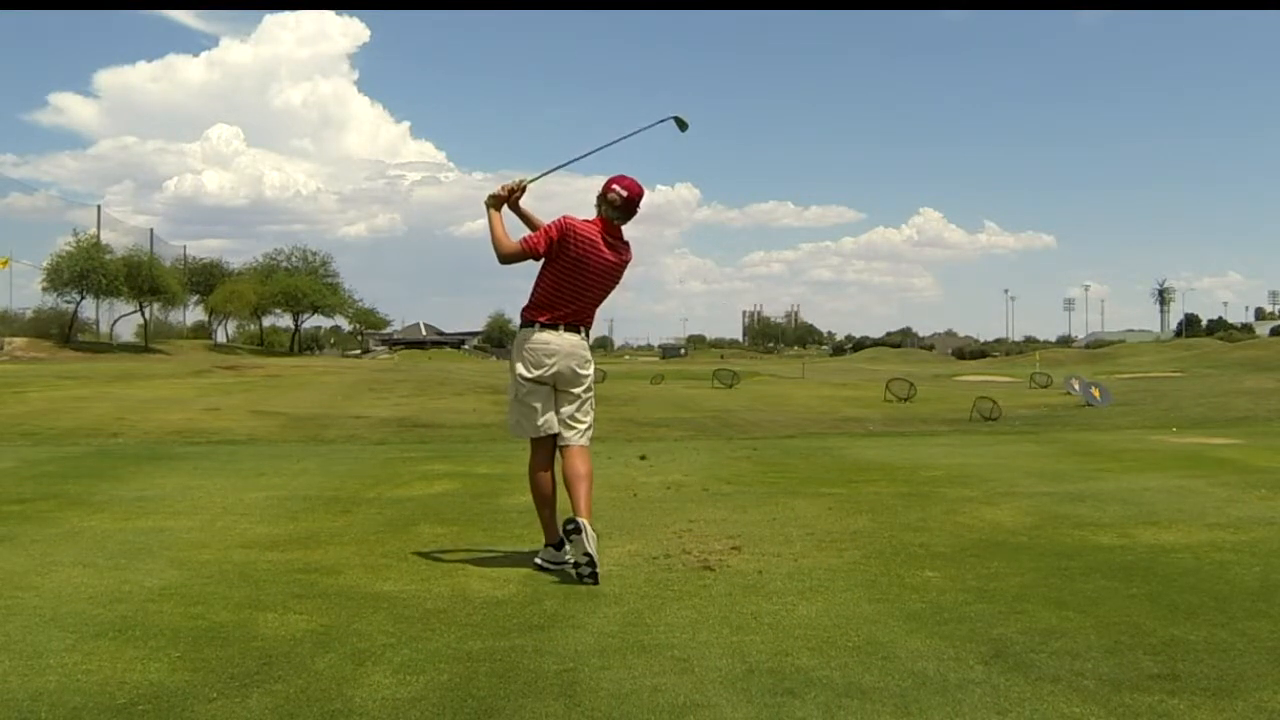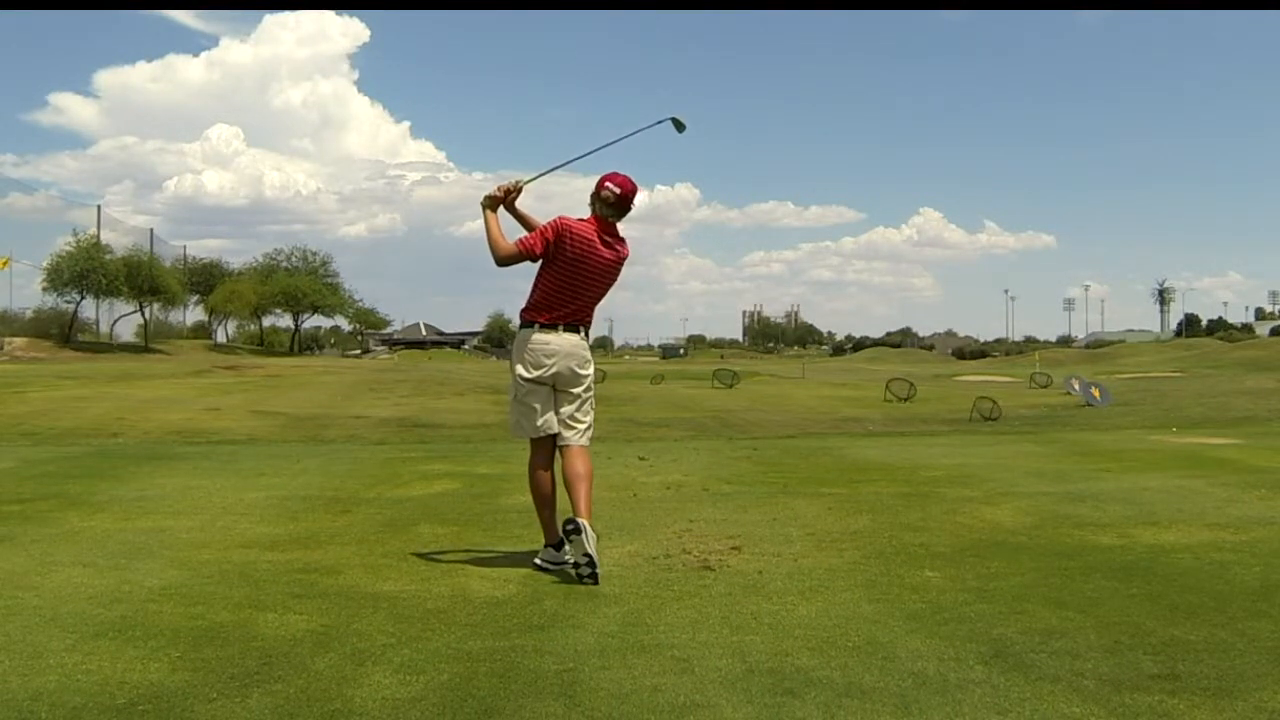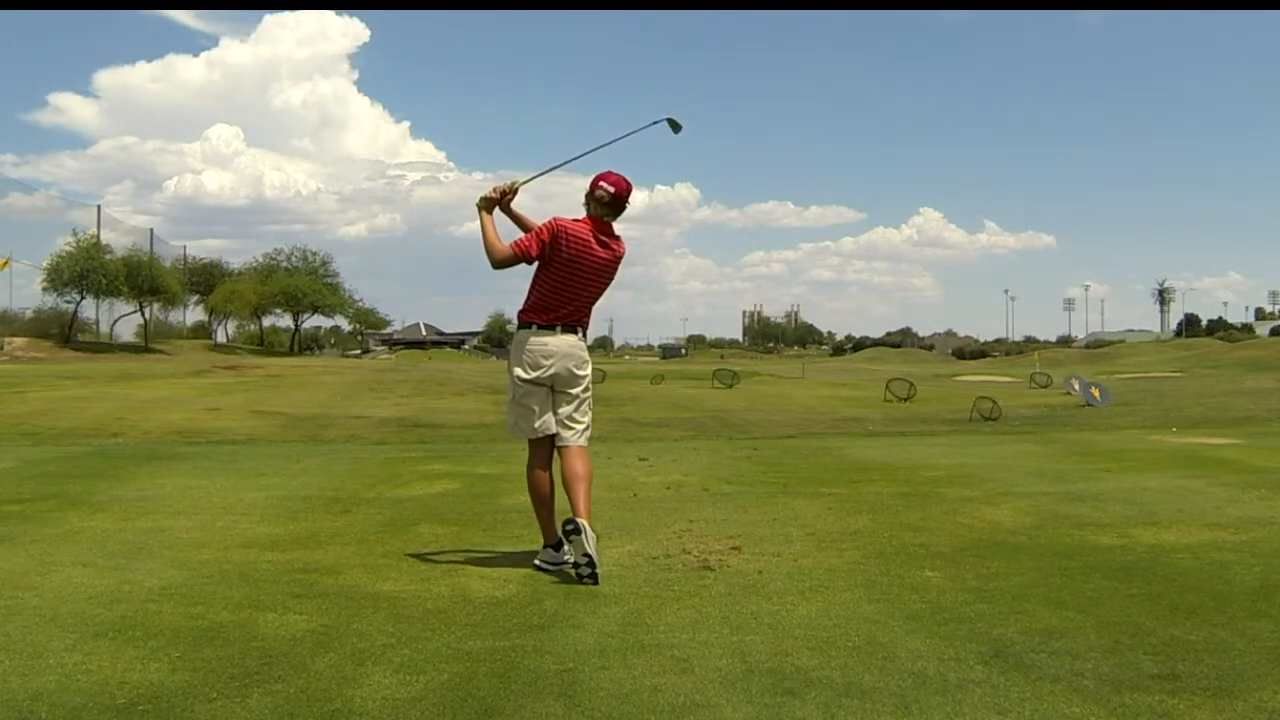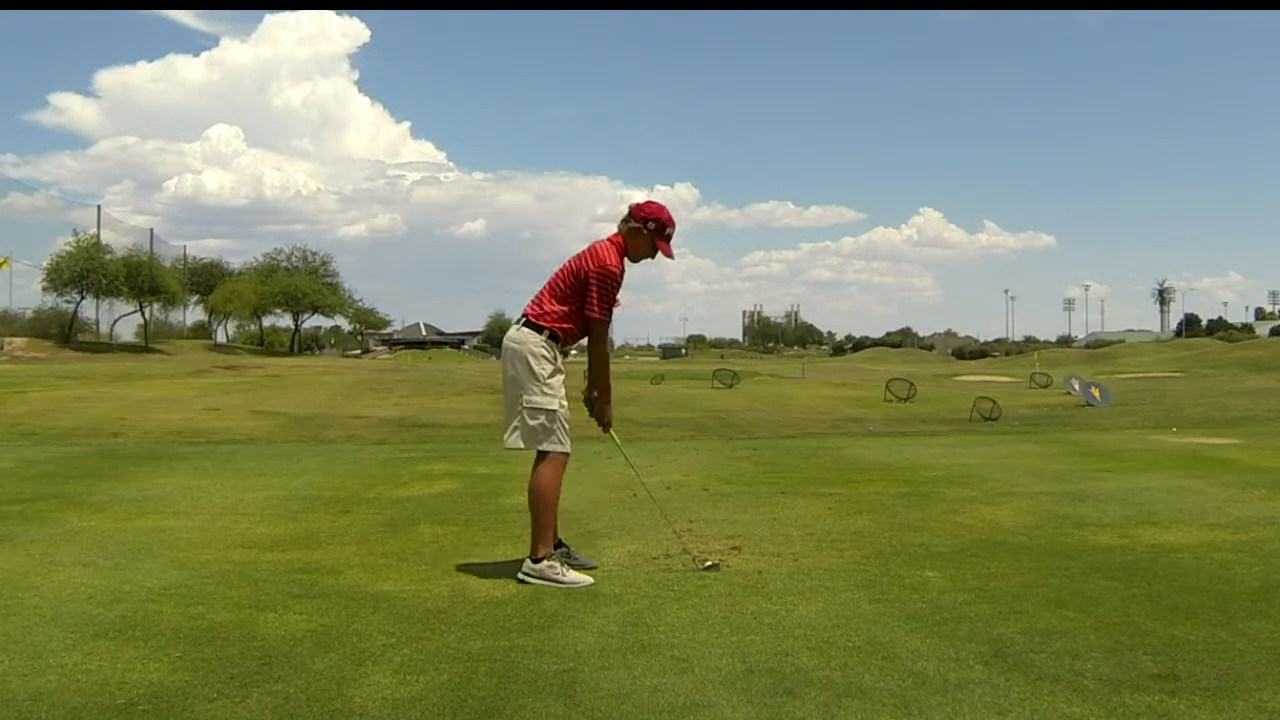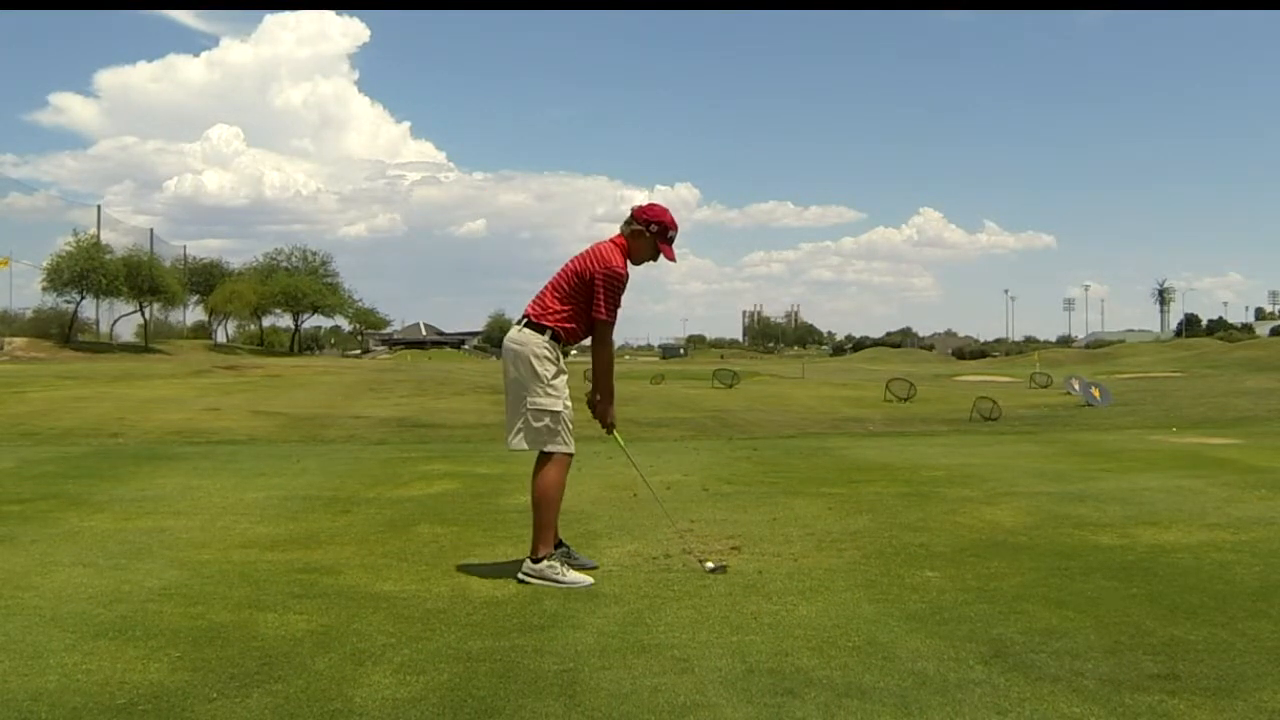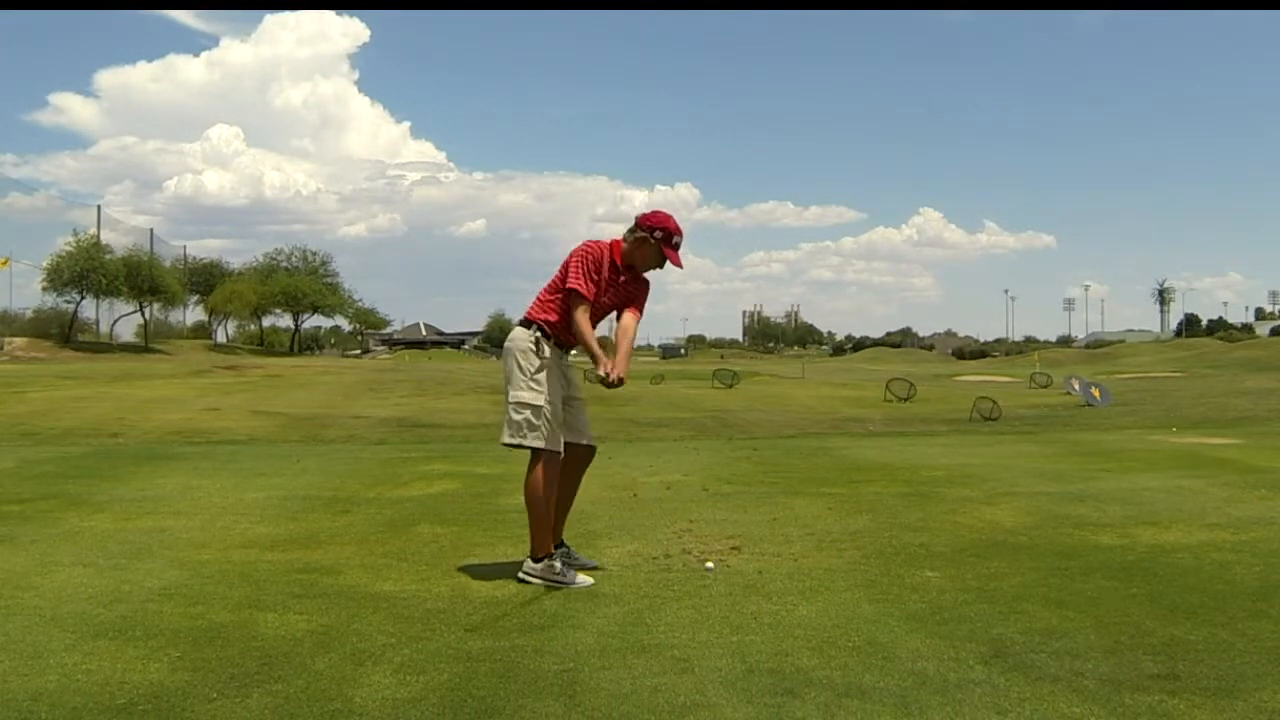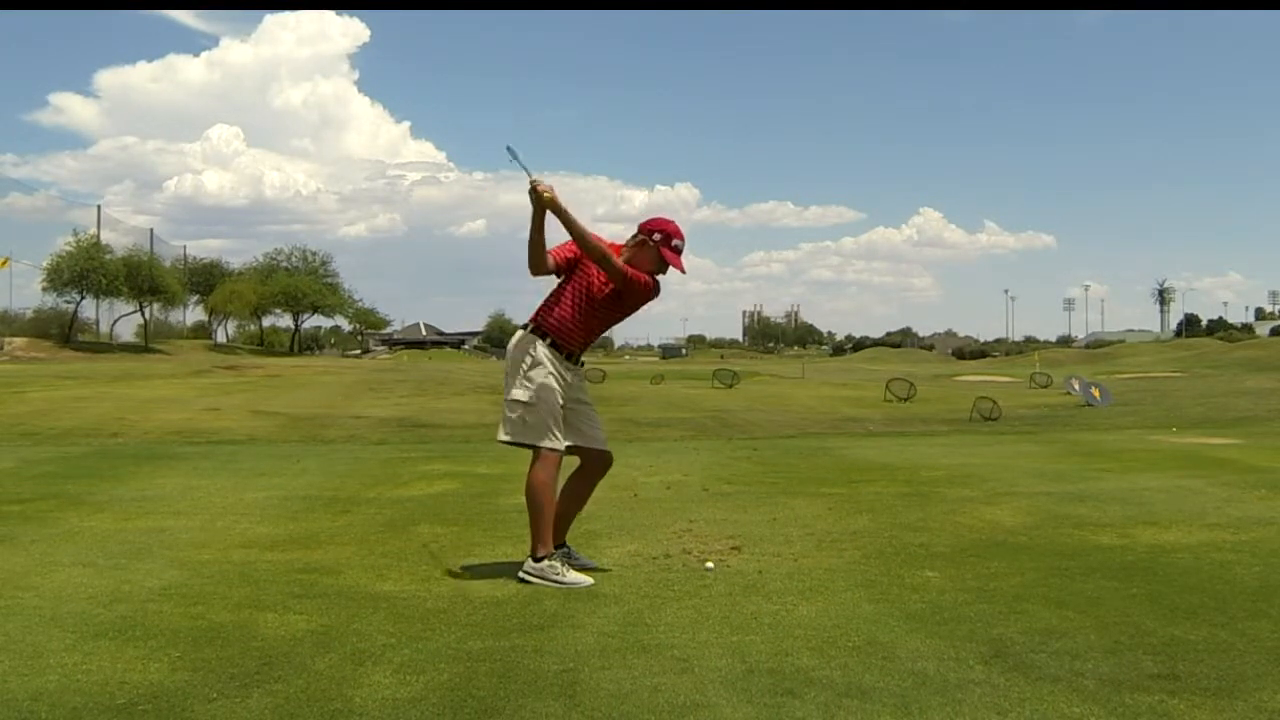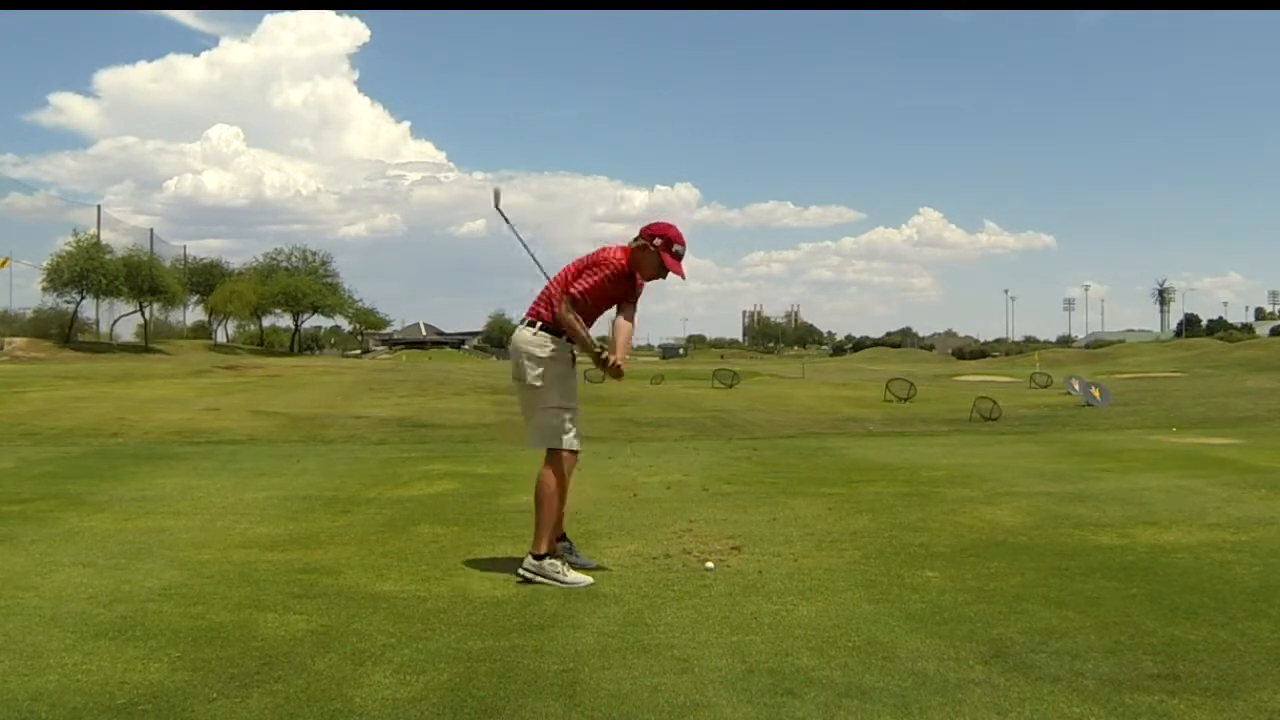
dt=0.3s
person 1, frame 1
left shoulder: (571, 228)
right shoulder: (623, 254)
left elbow: (506, 253)
left wrist: (495, 210)
right wrist: (518, 209)
left hip: (535, 341)
right hip: (576, 346)
left knee: (542, 445)
right knee: (575, 442)
left ankle: (553, 544)
right ankle: (581, 521)
person 1, frame 2
left shoulder: (567, 228)
right shoulder: (620, 251)
left elbow: (503, 255)
left wrist: (491, 211)
right wrist: (514, 210)
left hip: (535, 343)
right hip: (576, 347)
left knee: (542, 446)
right knee: (575, 442)
left ankle: (554, 545)
right ankle: (581, 522)
person 1, frame 3
left shoulder: (563, 229)
right shoulder: (616, 250)
left elbow: (499, 258)
left wrist: (487, 212)
right wrist: (510, 211)
left hip: (533, 344)
right hip: (573, 347)
left knee: (540, 446)
right knee: (574, 443)
left ankle: (553, 545)
right ankle: (580, 524)
person 1, frame 4
left shoulder: (603, 253)
right shoulder: (611, 262)
right elbow: (598, 336)
left wrist: (589, 376)
right wrist: (601, 398)
left hip: (533, 343)
right hip: (536, 347)
left knee: (550, 448)
right knee: (553, 451)
left ankle: (549, 545)
right ankle: (540, 559)
person 1, frame 5
left shoulder: (608, 258)
right shoulder: (612, 265)
left elbow: (600, 336)
right elbow: (602, 340)
left wrist: (597, 390)
right wrist: (605, 400)
left hip: (534, 346)
right hip: (537, 348)
left knee: (555, 449)
right knee: (556, 452)
left ankle: (551, 545)
right ankle: (539, 561)
person 1, frame 6
left shoulder: (638, 284)
right shoulder: (592, 253)
left elbow: (627, 329)
right elbow: (578, 315)
left wrist: (619, 366)
right wrist: (599, 358)
left hip: (555, 353)
right hip: (533, 346)
left knee: (579, 451)
right knee: (547, 452)
left ankle: (553, 546)
right ankle: (538, 560)
person 1, frame 7
left shoulder: (647, 287)
right shoulder: (588, 246)
left elbow: (607, 263)
right elbow: (539, 267)
left wrist: (560, 211)
right wrist: (539, 213)
left hip: (568, 366)
right hip: (535, 350)
left knee: (598, 459)
right knee: (549, 451)
left ankle: (555, 544)
right ankle: (540, 559)
person 1, frame 8
left shoulder: (632, 280)
right shoulder: (613, 262)
left elbow: (625, 319)
right elbow: (563, 310)
left wrist: (619, 357)
right wrist: (596, 352)
left hip: (543, 343)
right hip: (541, 344)
left knee: (561, 447)
right knee: (562, 450)
left ankle: (555, 541)
right ankle: (540, 557)
